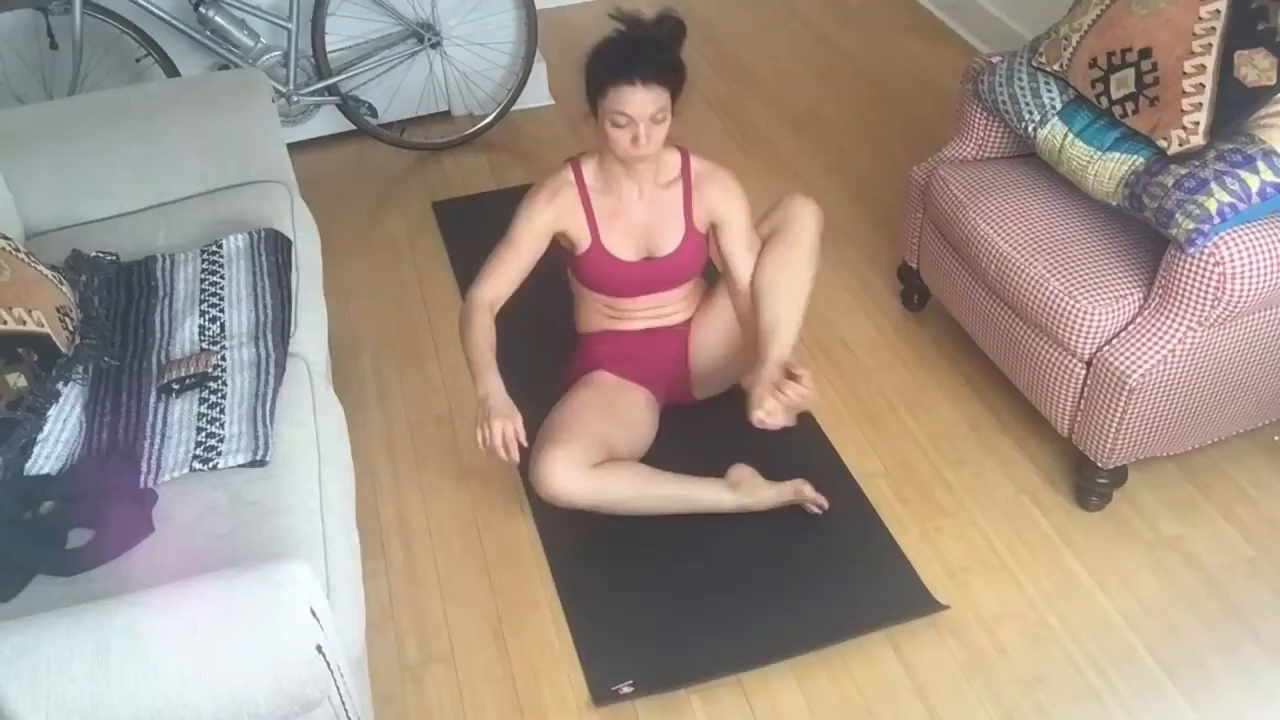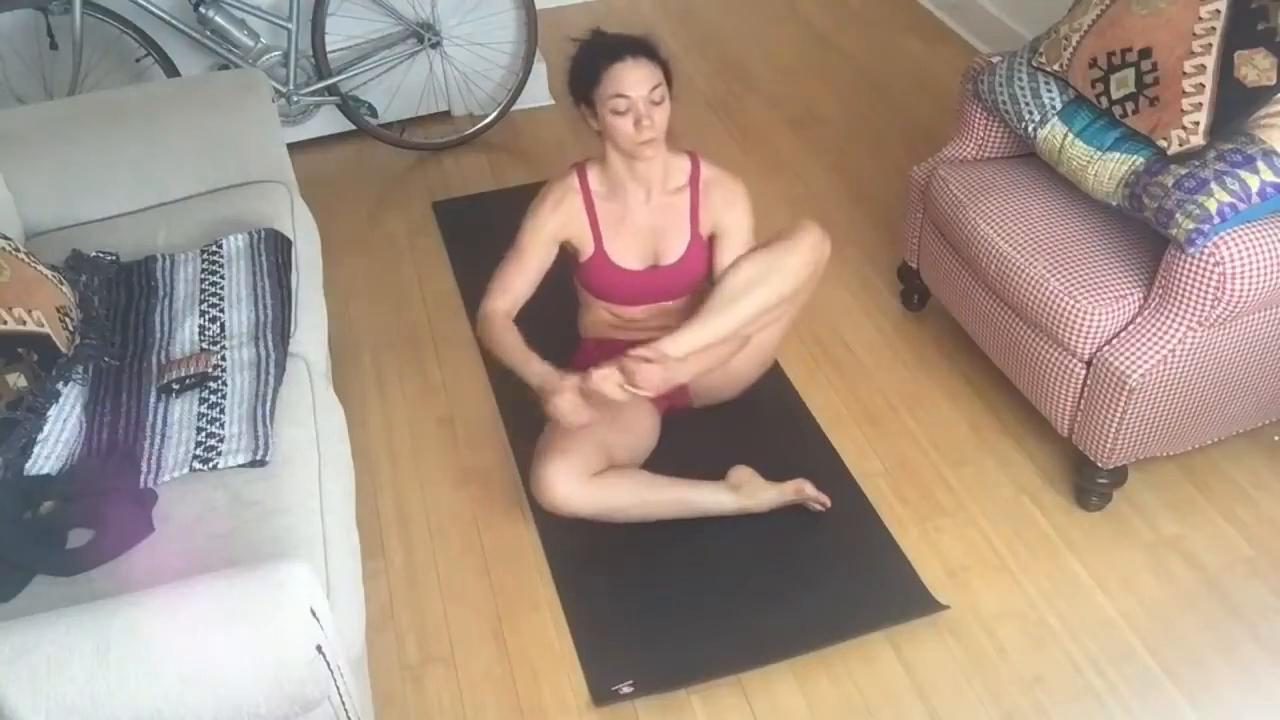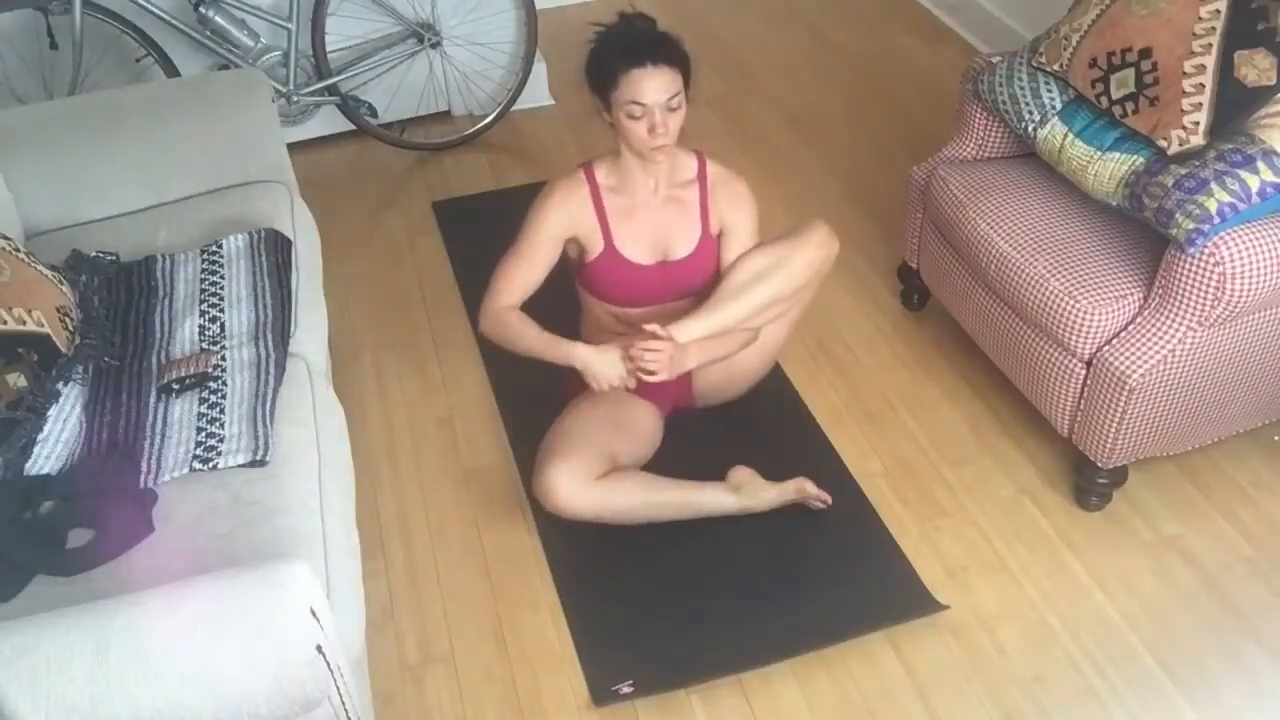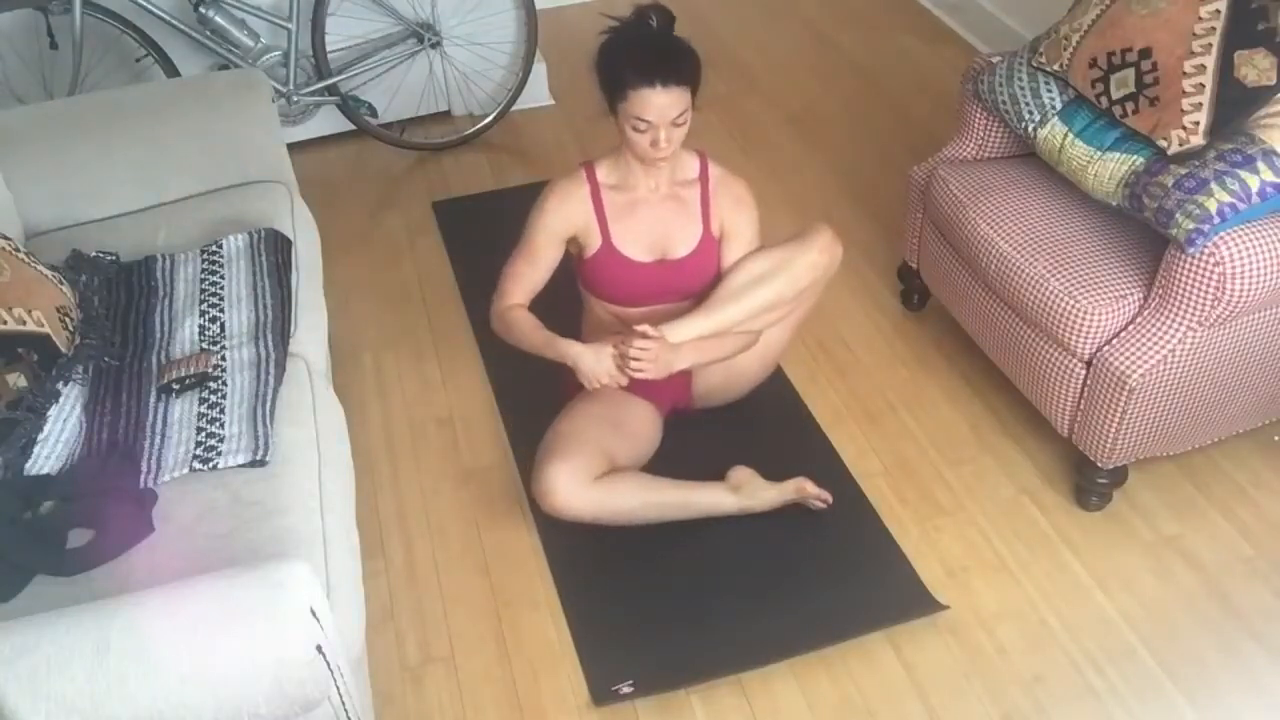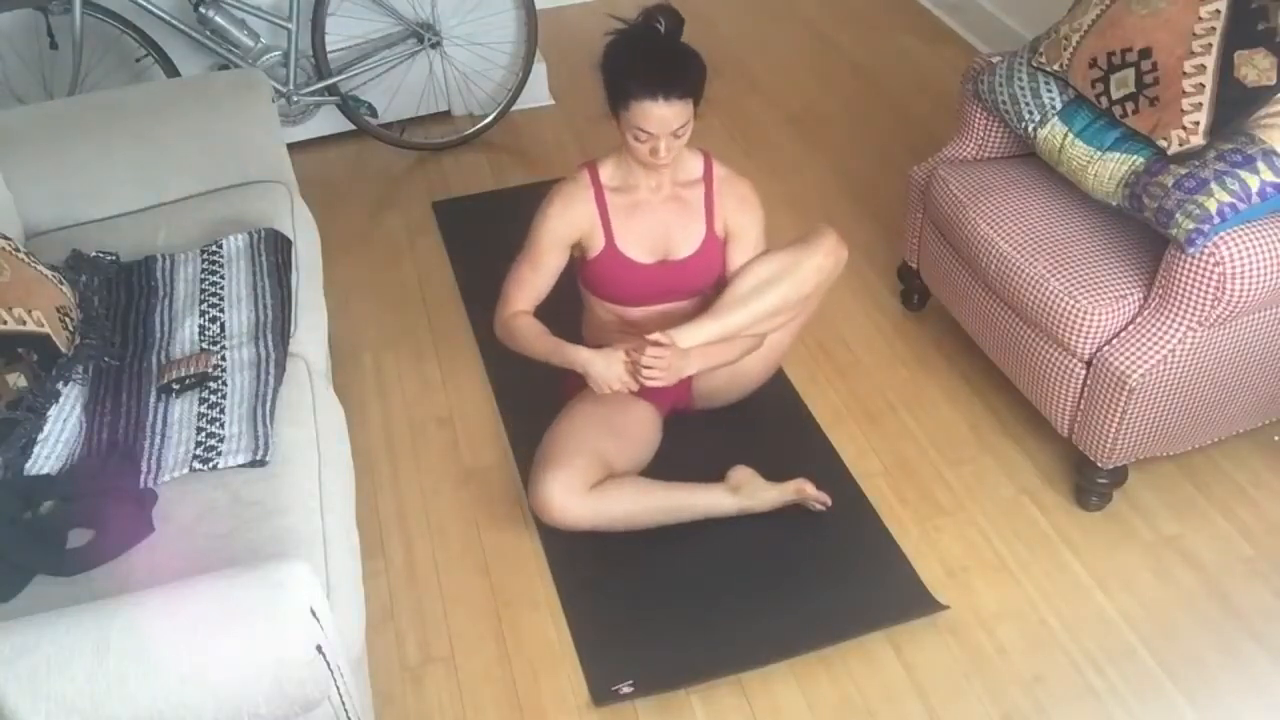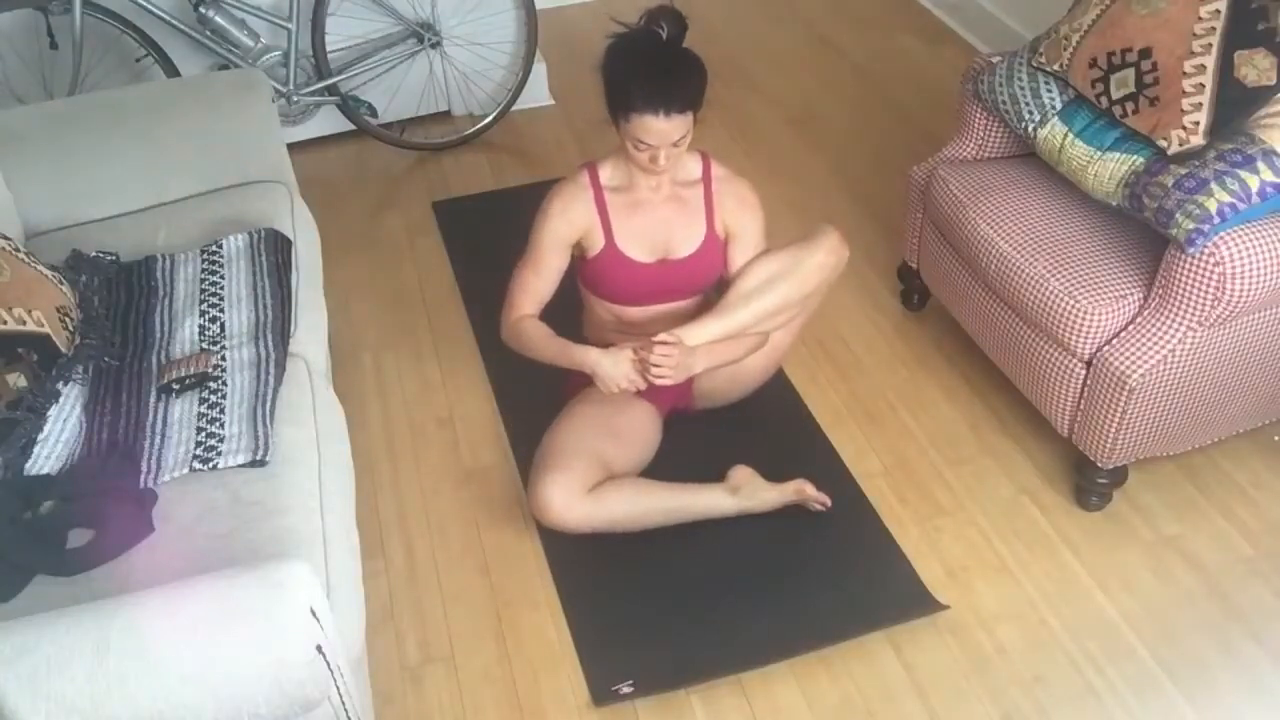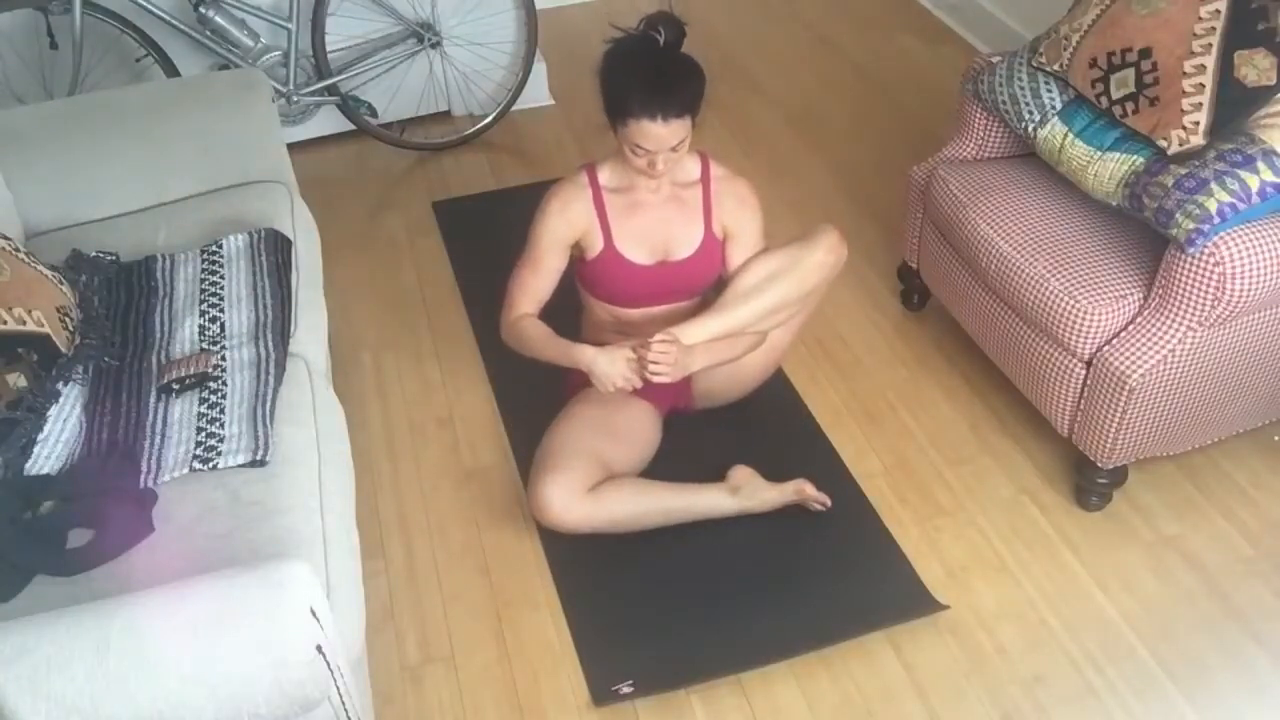
dt=0.5s
person 1, frame 1
left shoulder: (712, 186)
right shoulder: (560, 197)
left elbow: (753, 290)
right elbow: (481, 301)
left wrist: (770, 372)
right wrist: (491, 391)
left hip: (700, 351)
right hip: (615, 370)
left knee: (800, 213)
right knee: (555, 475)
left ankle: (768, 379)
right ankle: (737, 495)
person 1, frame 2
left shoulder: (719, 192)
right shoulder: (565, 203)
left elbow: (736, 318)
right elbow: (494, 312)
left wrist: (665, 360)
right wrist: (548, 380)
left hip: (699, 364)
right hip: (613, 370)
left knee: (808, 243)
right knee: (556, 484)
left ankle: (667, 363)
right ankle: (736, 496)
person 1, frame 3
left shoulder: (725, 191)
right shoulder: (570, 201)
left elbow: (745, 322)
right elbow: (495, 313)
left wrist: (682, 351)
right wrist: (581, 355)
left hip: (706, 366)
right hip: (619, 380)
left knee: (817, 241)
right knee: (559, 487)
left ankle: (672, 342)
right ankle: (739, 496)
person 1, frame 4
left shoulder: (727, 194)
right shoulder: (571, 199)
left elbow: (746, 323)
right elbow: (506, 309)
left wrist: (673, 350)
right wrist: (574, 352)
left hip: (706, 367)
right hip: (621, 385)
left knee: (821, 247)
right knee: (559, 488)
left ankle: (665, 339)
right ankle: (737, 495)
person 1, frame 5
left shoulder: (731, 194)
right shoulder: (575, 202)
left elbow: (750, 323)
right elbow: (511, 318)
left wrist: (682, 355)
right wrist: (584, 360)
left hip: (706, 369)
right hip: (619, 382)
left knee: (826, 250)
right knee: (555, 499)
left ankle: (675, 347)
right ankle: (736, 496)
person 1, frame 6
left shoulder: (731, 195)
right shoulder: (574, 202)
left elbow: (754, 325)
right elbow: (517, 322)
left wrist: (690, 353)
right wrist: (593, 359)
left hip: (707, 370)
right hip: (619, 381)
left knee: (828, 248)
right knee: (554, 501)
left ankle: (681, 349)
right ankle: (736, 495)
person 1, frame 7
left shoulder: (730, 194)
right shoulder: (573, 203)
left elbow: (752, 326)
right elbow: (516, 321)
left wrist: (687, 353)
right wrist: (588, 356)
left hip: (707, 369)
right hip: (619, 384)
left knee: (826, 247)
right knee: (555, 502)
left ankle: (676, 339)
right ankle: (738, 496)
